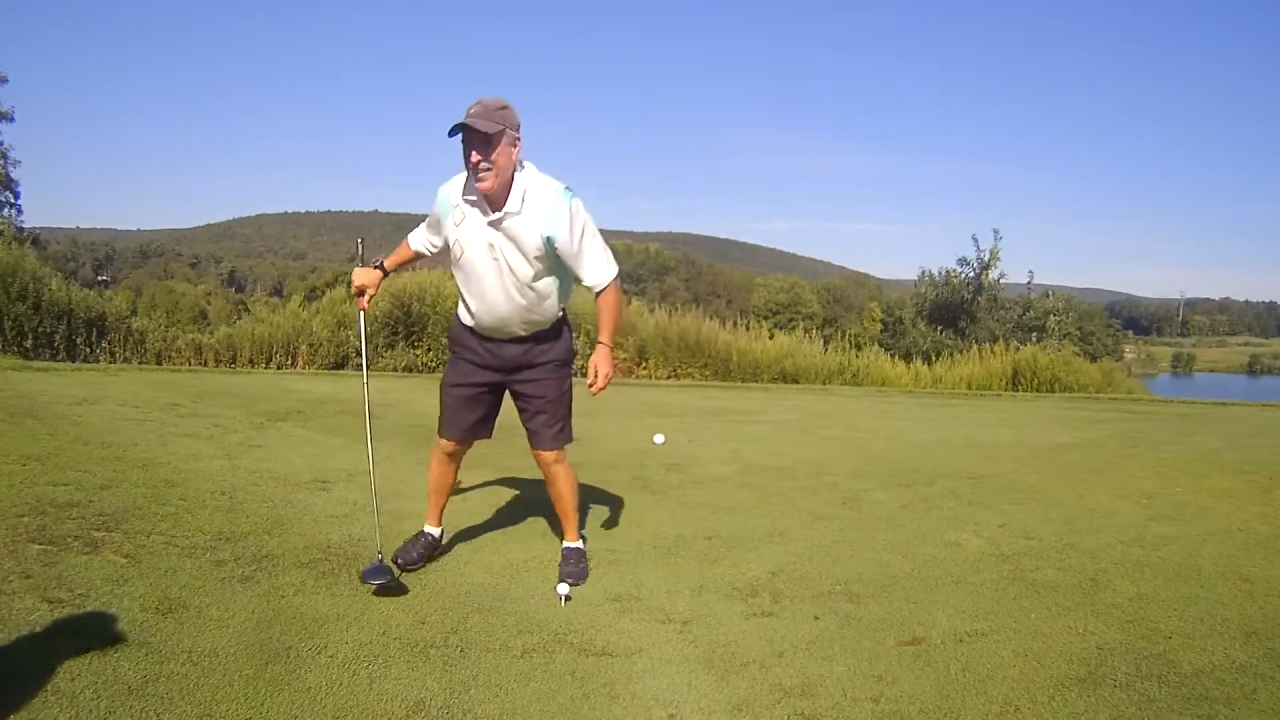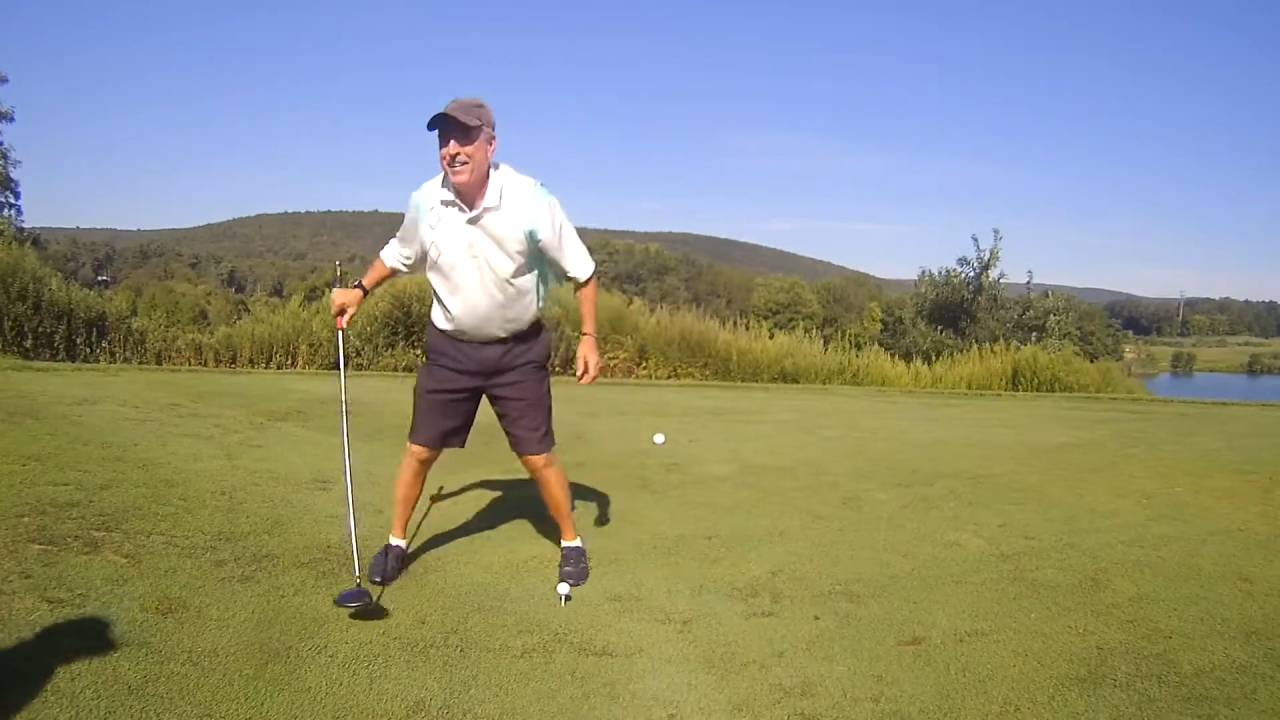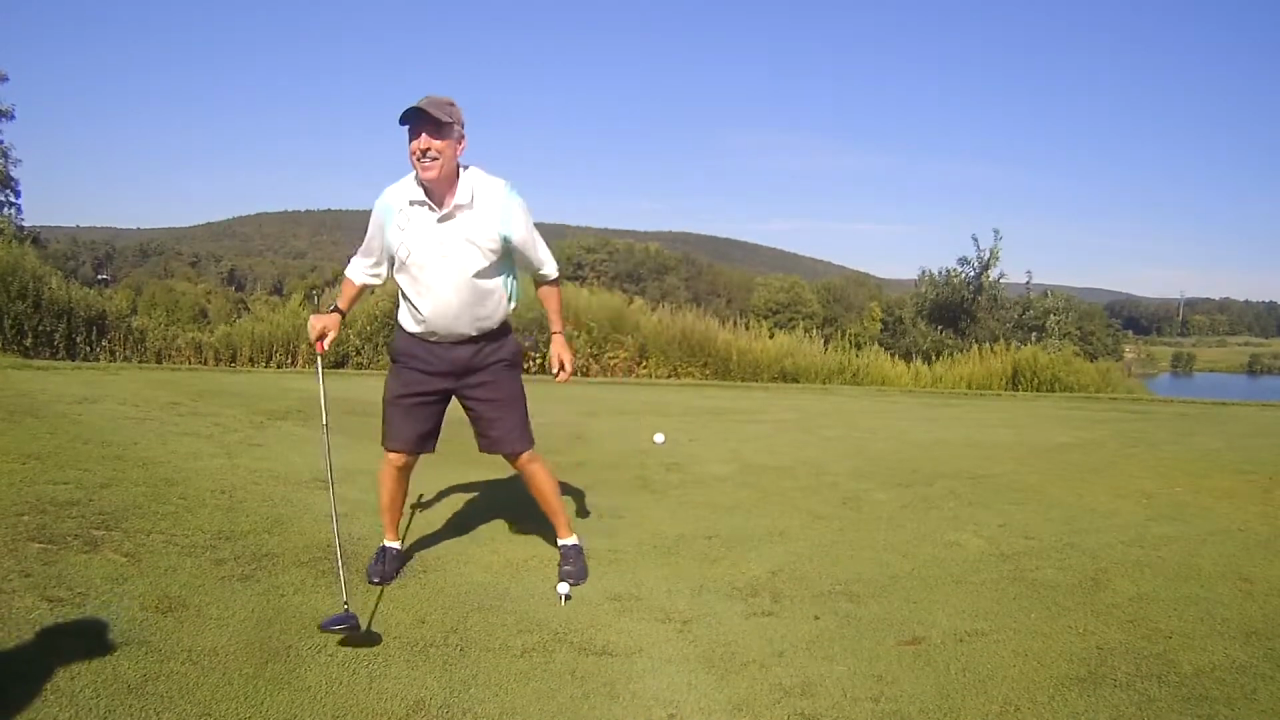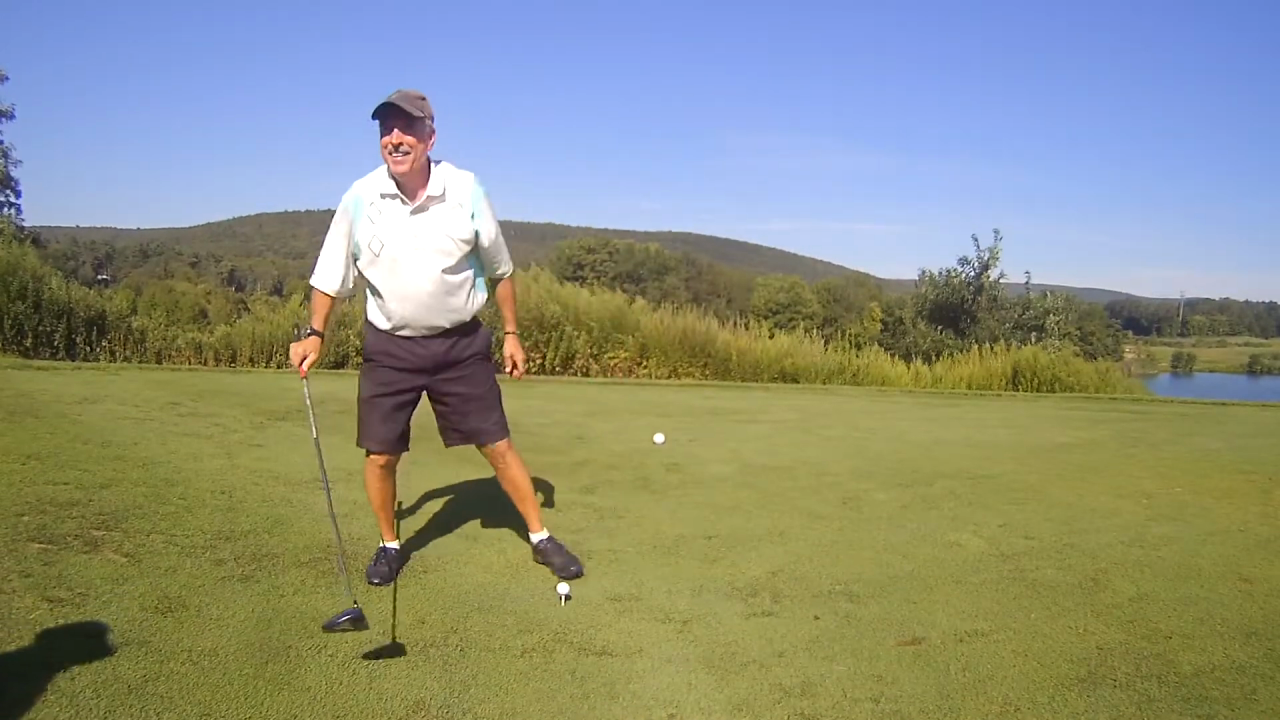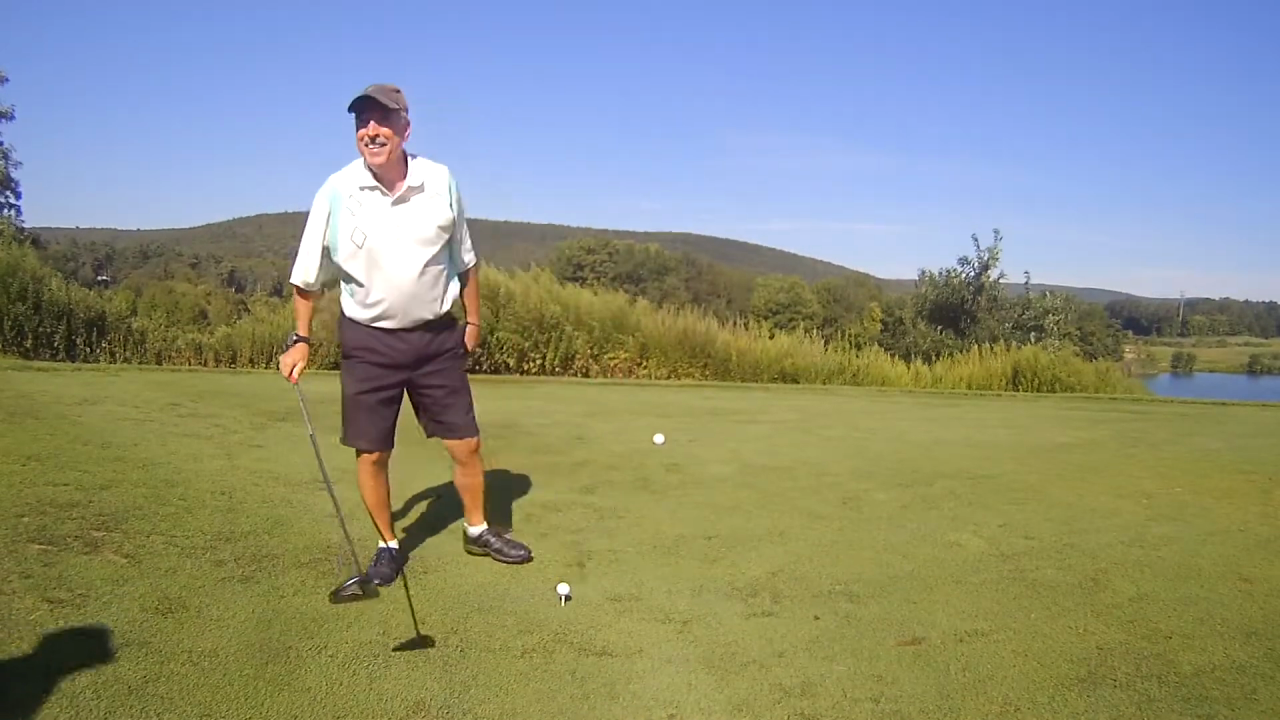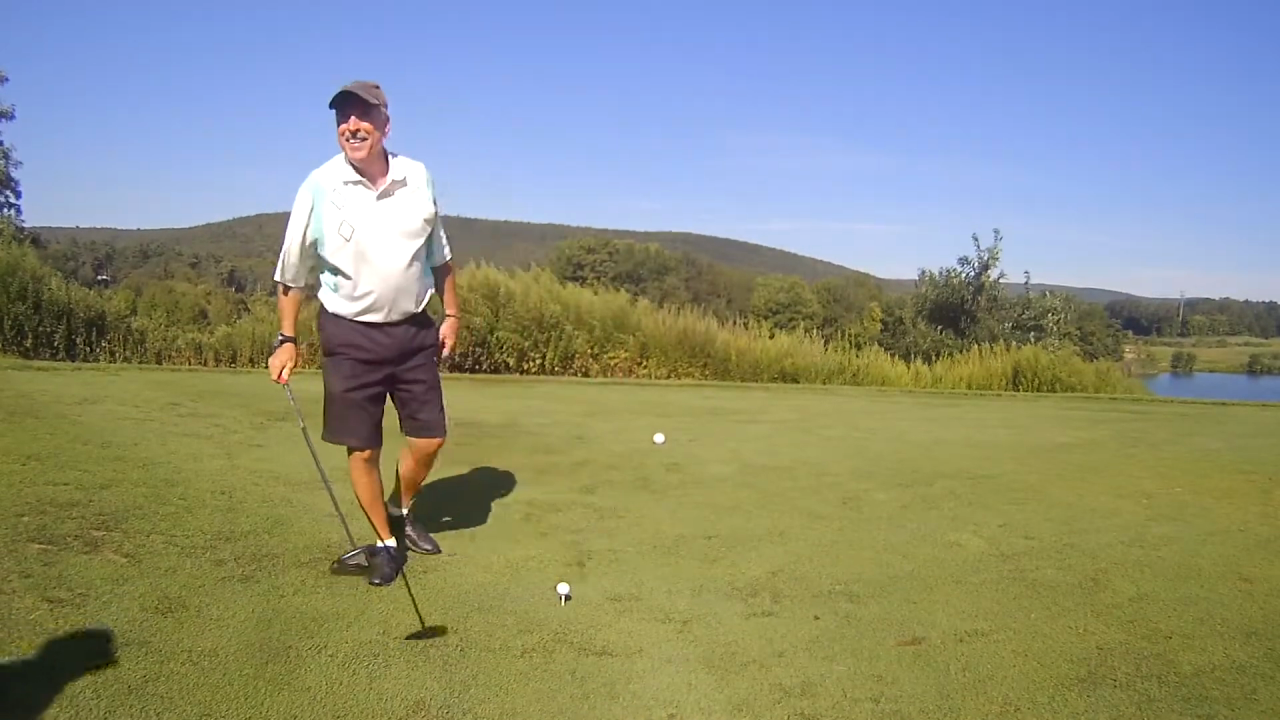
dt=0.1s
person 1, frame 1
left shoulder: (555, 202)
right shoulder: (451, 197)
left elbow: (605, 277)
right elbow: (425, 239)
left wrist: (603, 346)
right wrist: (380, 270)
left hip: (541, 346)
right hip: (474, 342)
left knee: (549, 454)
right knee: (449, 443)
left ankle: (573, 544)
right ankle: (431, 531)
person 1, frame 2
left shoulder: (529, 200)
right shoulder: (425, 201)
left elbow: (581, 271)
right elbow: (399, 252)
left wrist: (588, 338)
right wrist: (358, 290)
left hip: (517, 349)
right hip: (450, 347)
left knee: (538, 456)
right knee: (420, 451)
left ankle: (571, 544)
right ankle: (396, 542)
person 1, frame 3
left shoulder: (498, 199)
right shoulder: (392, 202)
left elbow: (545, 270)
right elbow: (367, 264)
left wrist: (557, 335)
right wrist: (336, 313)
left hip: (488, 349)
right hip: (418, 349)
left knee: (521, 454)
right knee: (397, 456)
left ankle: (567, 540)
right ankle: (391, 543)
person 1, frame 4
left shoulder: (467, 192)
right shoulder: (359, 200)
left elbow: (499, 268)
right elbow: (332, 276)
left wrist: (510, 332)
right wrist: (314, 334)
left hip: (461, 343)
right hip: (390, 346)
left knee: (497, 446)
right knee: (379, 454)
left ankle: (540, 538)
right ankle: (390, 543)
person 1, frame 5
left shoulder: (440, 183)
right shoulder: (336, 193)
left elbow: (465, 260)
right elbow: (309, 274)
left wrist: (473, 321)
right wrist: (300, 340)
left hip: (436, 336)
right hip: (368, 341)
left knee: (465, 443)
right knee: (371, 453)
left ankle: (478, 530)
right ankle: (388, 544)
person 1, frame 6
left shoulder: (418, 178)
right shoulder: (318, 189)
left elbow: (439, 254)
right elbow: (290, 274)
left wrist: (451, 314)
right wrist: (286, 340)
left hip: (412, 330)
right hip: (349, 335)
left knee: (429, 439)
right knee: (362, 448)
left ankle: (402, 509)
right ankle: (385, 541)
